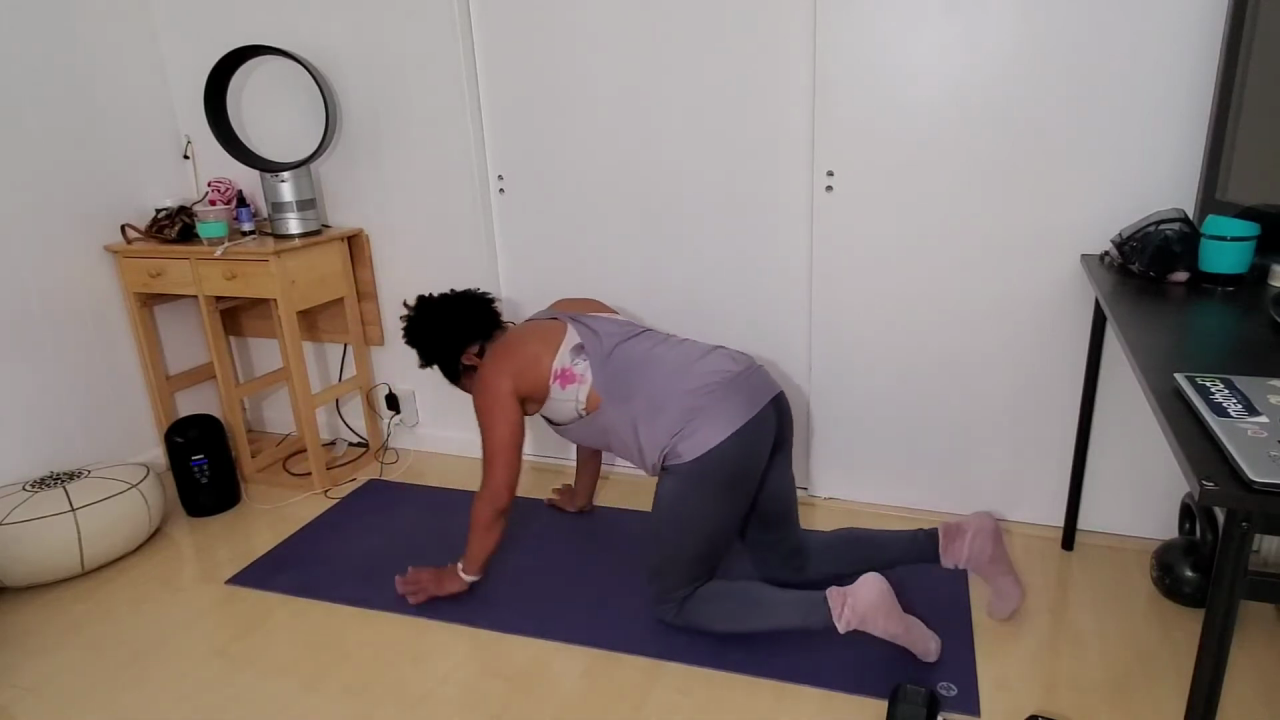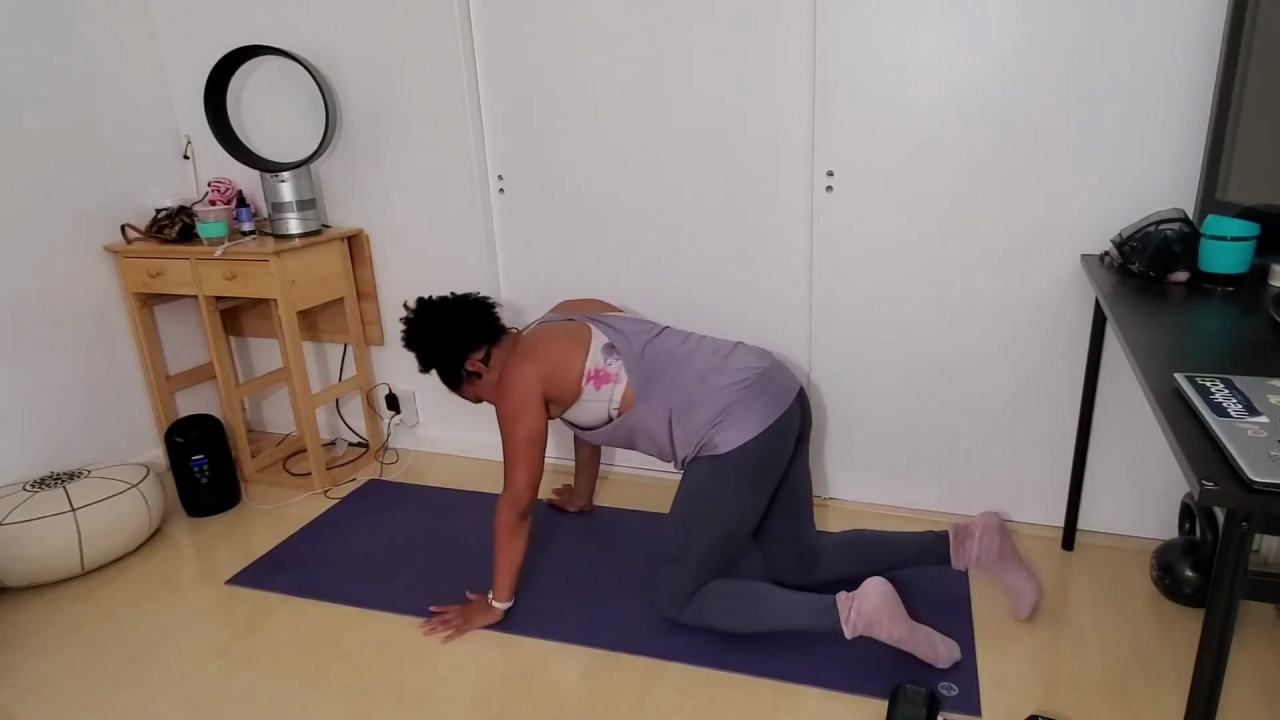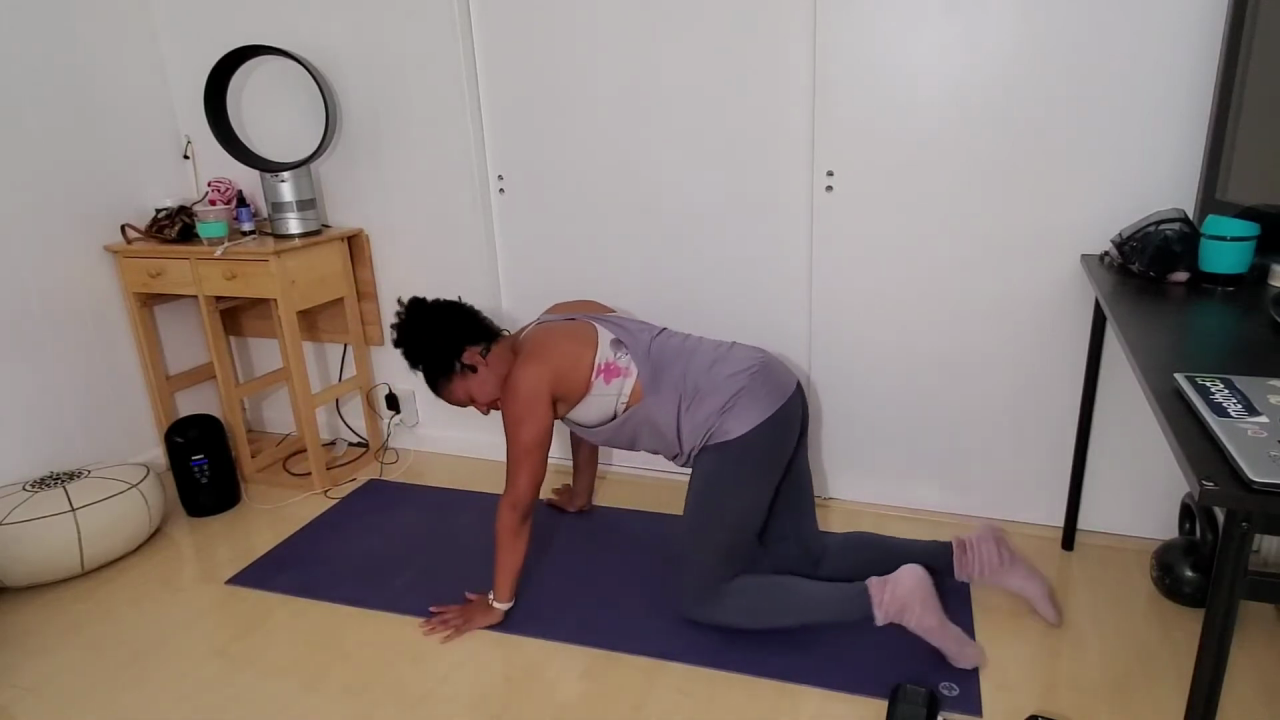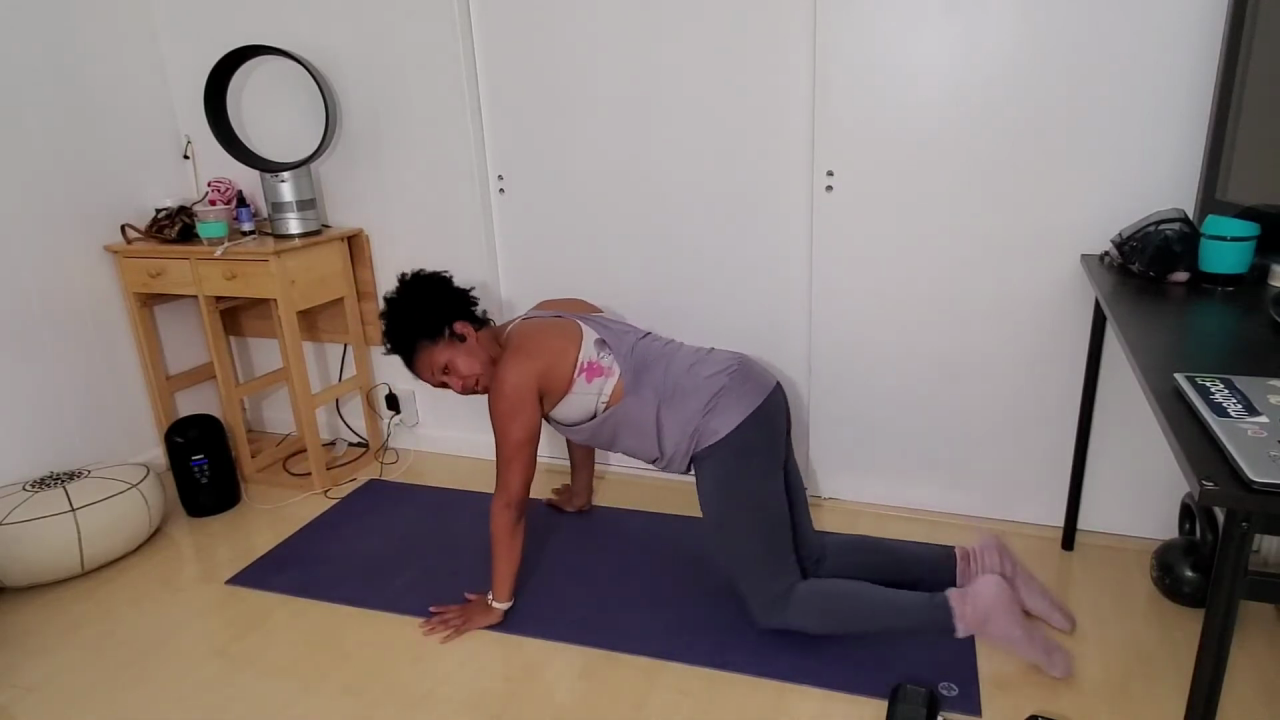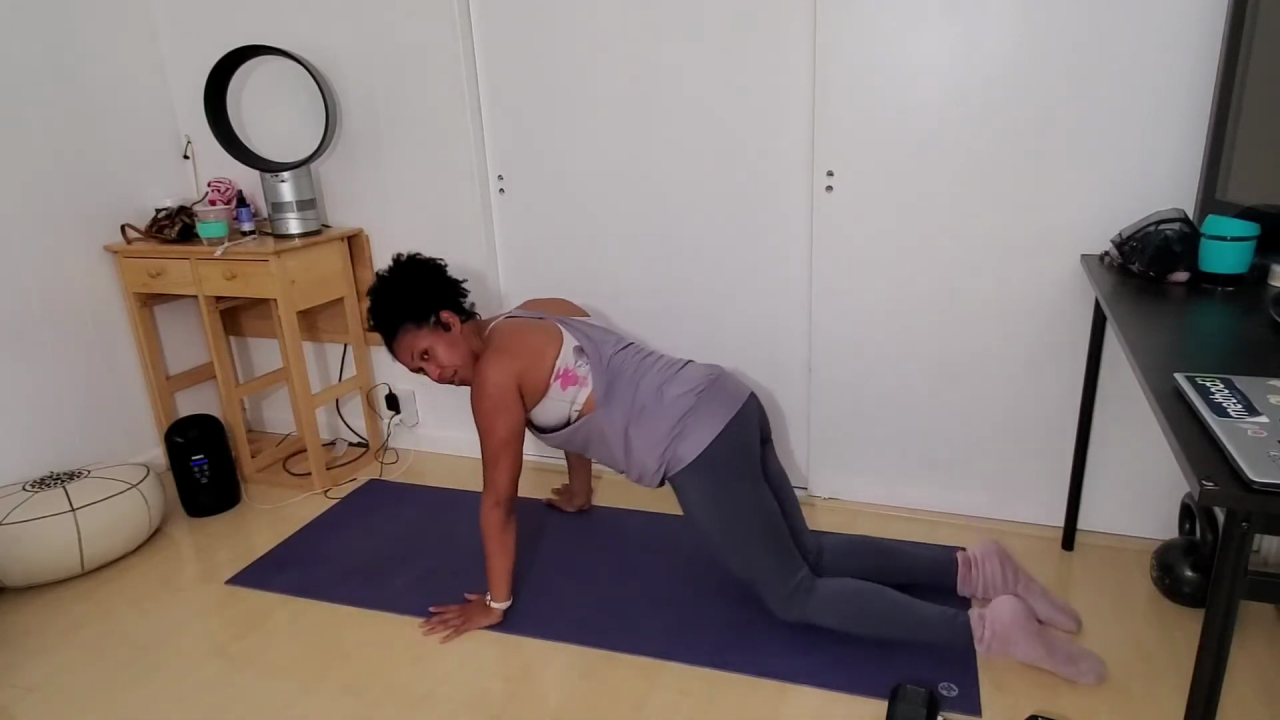
dt=0.2s
person 1, frame 1
left shoulder: (498, 371)
right shoulder: (564, 315)
left elbow: (496, 497)
left wrist: (461, 575)
right wrist: (581, 495)
left hip: (711, 438)
right hip: (754, 395)
left knee: (675, 600)
right knee: (787, 561)
left ankle: (846, 606)
right ankle: (958, 540)
person 1, frame 2
left shoulder: (520, 375)
right shoulder: (565, 321)
left elbow: (516, 503)
left wrist: (495, 602)
right wrist: (580, 494)
left hip: (739, 430)
right hip: (774, 393)
left knee: (681, 597)
right knee: (795, 563)
left ankle: (857, 612)
right ankle: (968, 542)
person 1, frame 3
left shoulder: (526, 376)
right shoulder: (556, 324)
left elbow: (518, 502)
left wrist: (496, 603)
right wrist: (580, 494)
left hip: (741, 418)
right hip: (768, 392)
left knee: (704, 601)
right knee: (799, 559)
left ankle: (889, 597)
right ankle: (970, 556)
person 1, frame 4
left shoulder: (514, 371)
right shoulder: (548, 318)
left elbow: (510, 501)
left wrist: (497, 601)
right wrist: (580, 494)
left hip: (723, 424)
right hip: (749, 396)
left knee: (779, 603)
right knee: (803, 560)
left ankle: (970, 608)
right ankle: (969, 562)
person 1, frame 5
left shoulder: (493, 371)
right shoulder: (540, 312)
left elbow: (498, 500)
left wrist: (494, 603)
right wrist: (579, 491)
left hip: (696, 446)
right hip: (726, 408)
left knee: (795, 595)
right knee: (808, 556)
left ankle: (988, 629)
right ankle: (975, 568)
